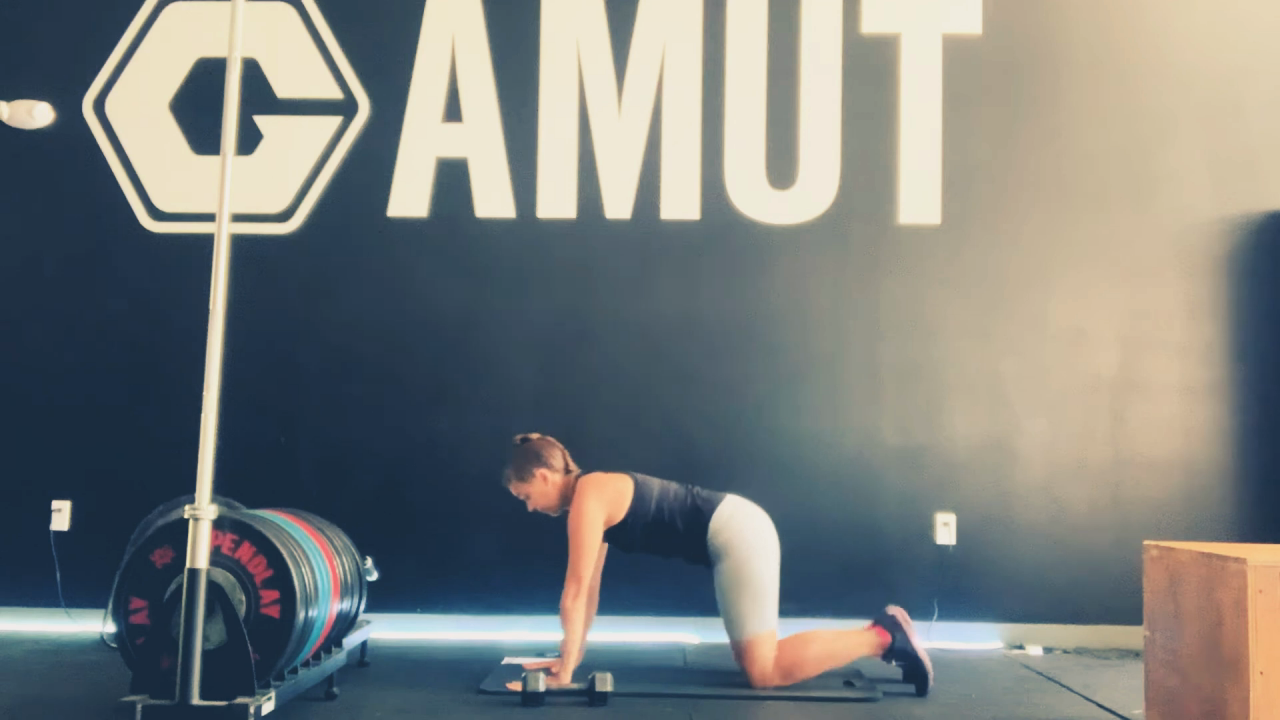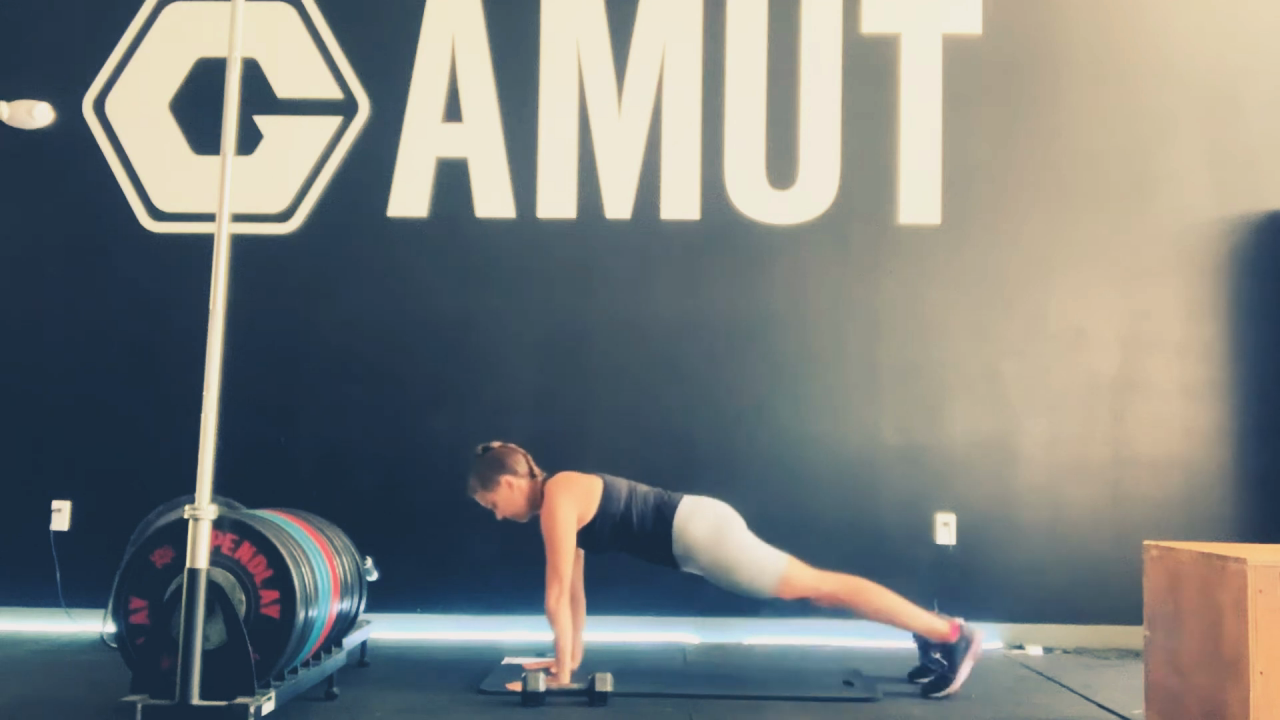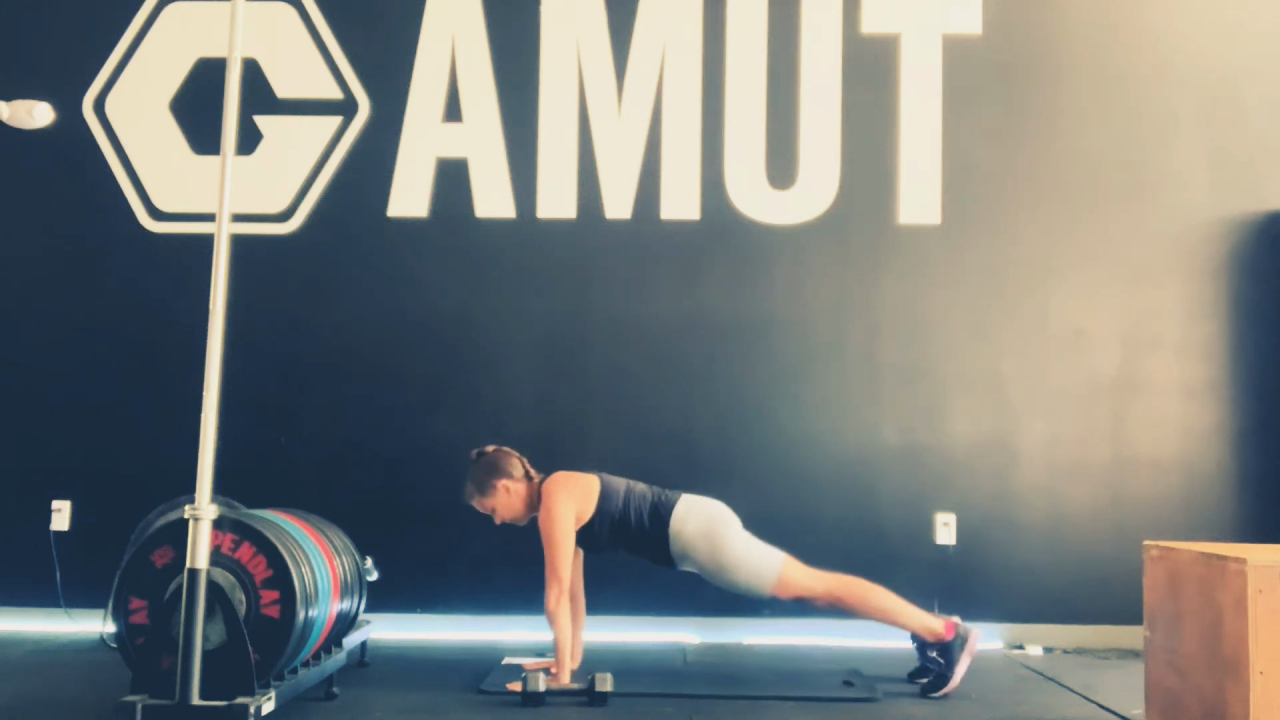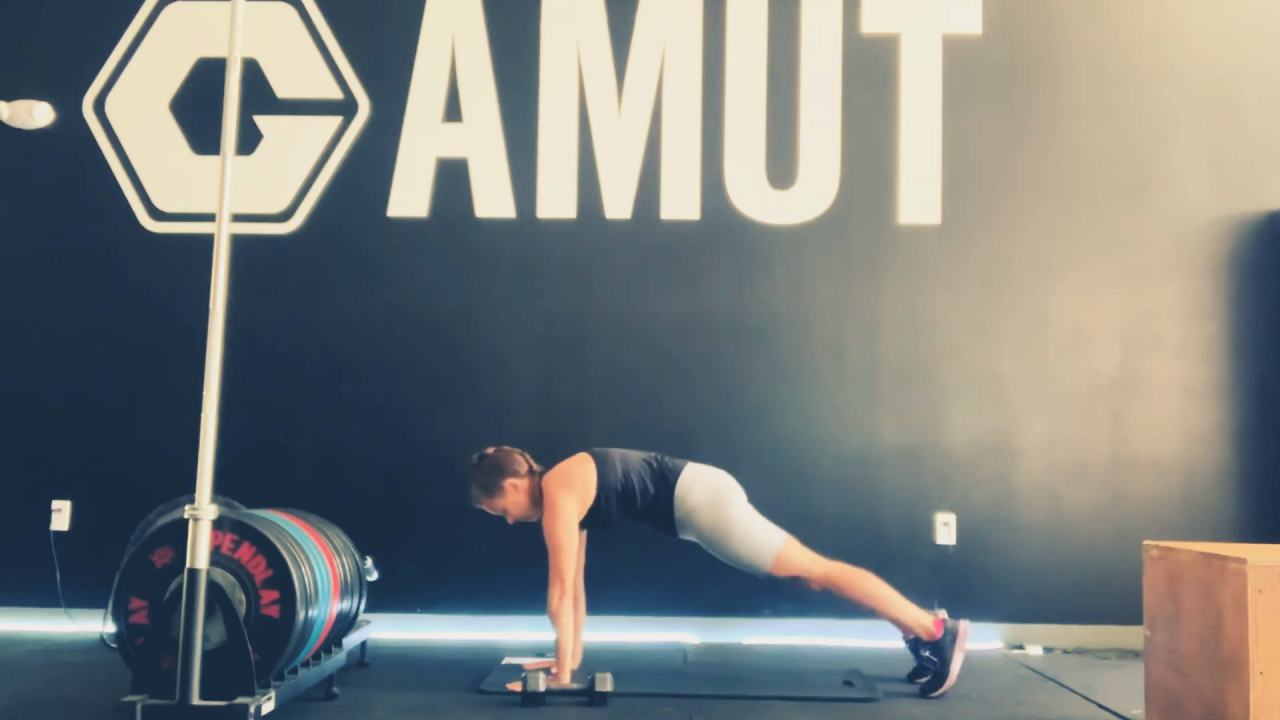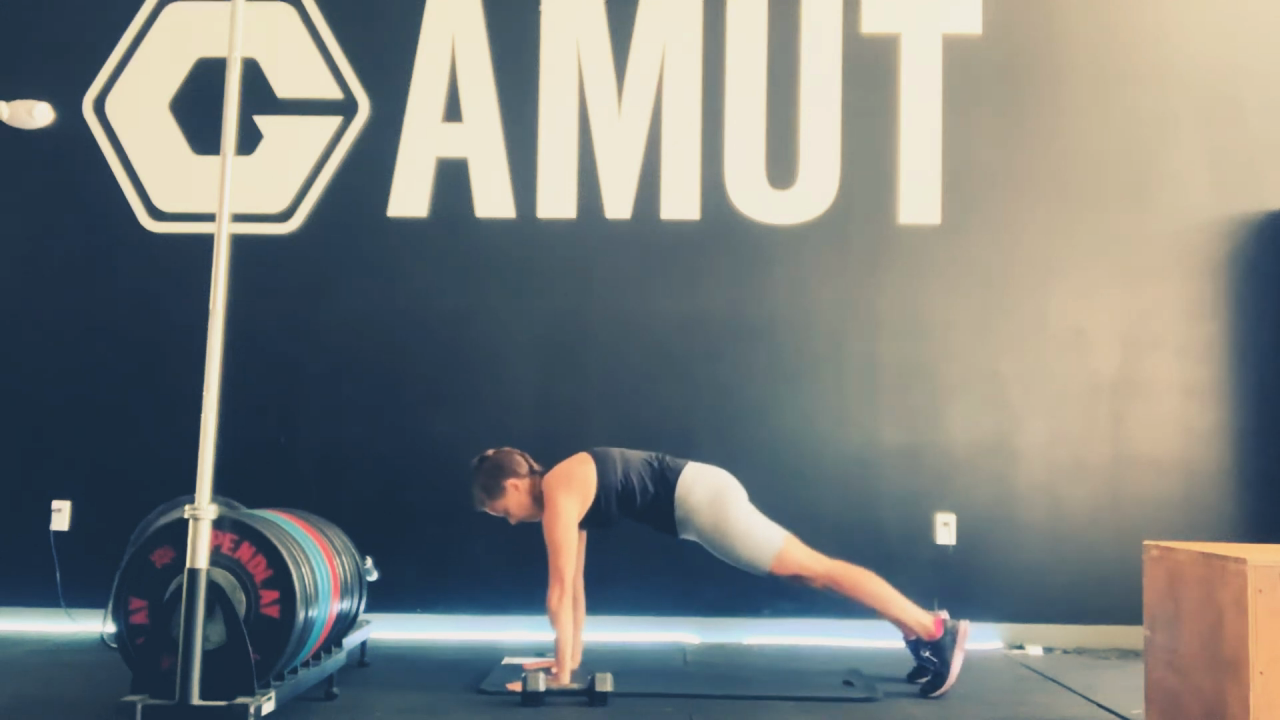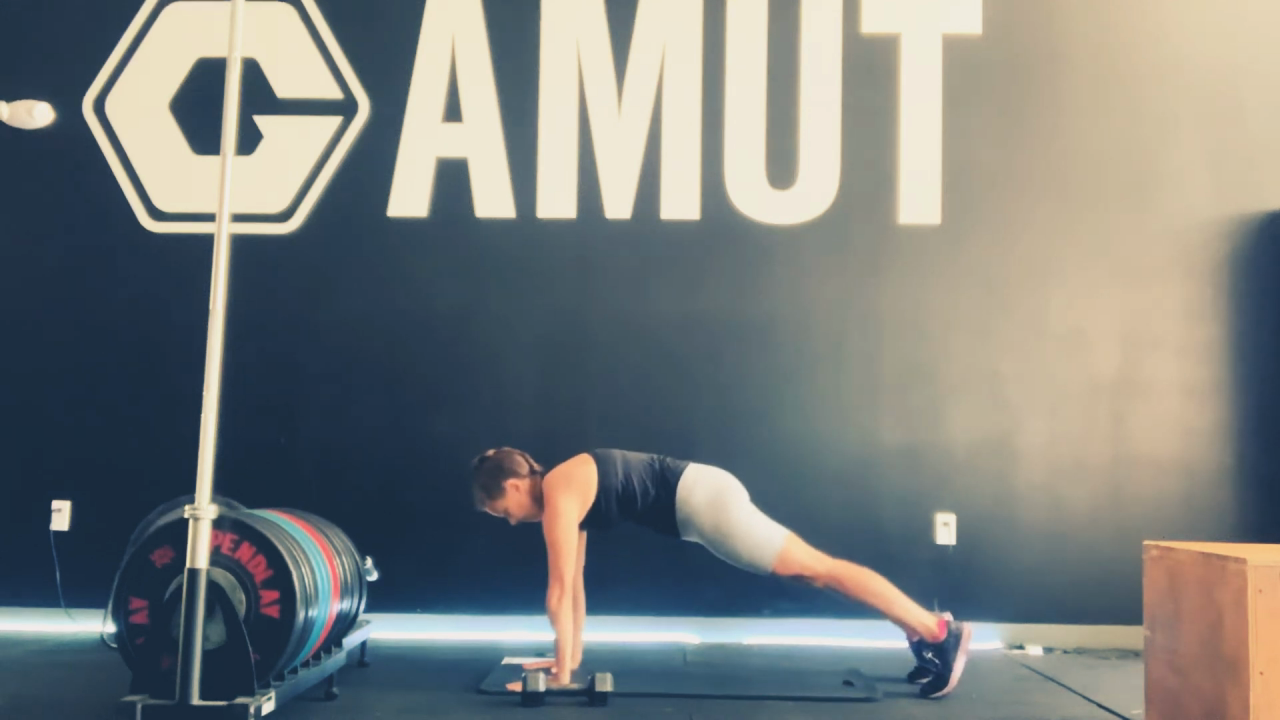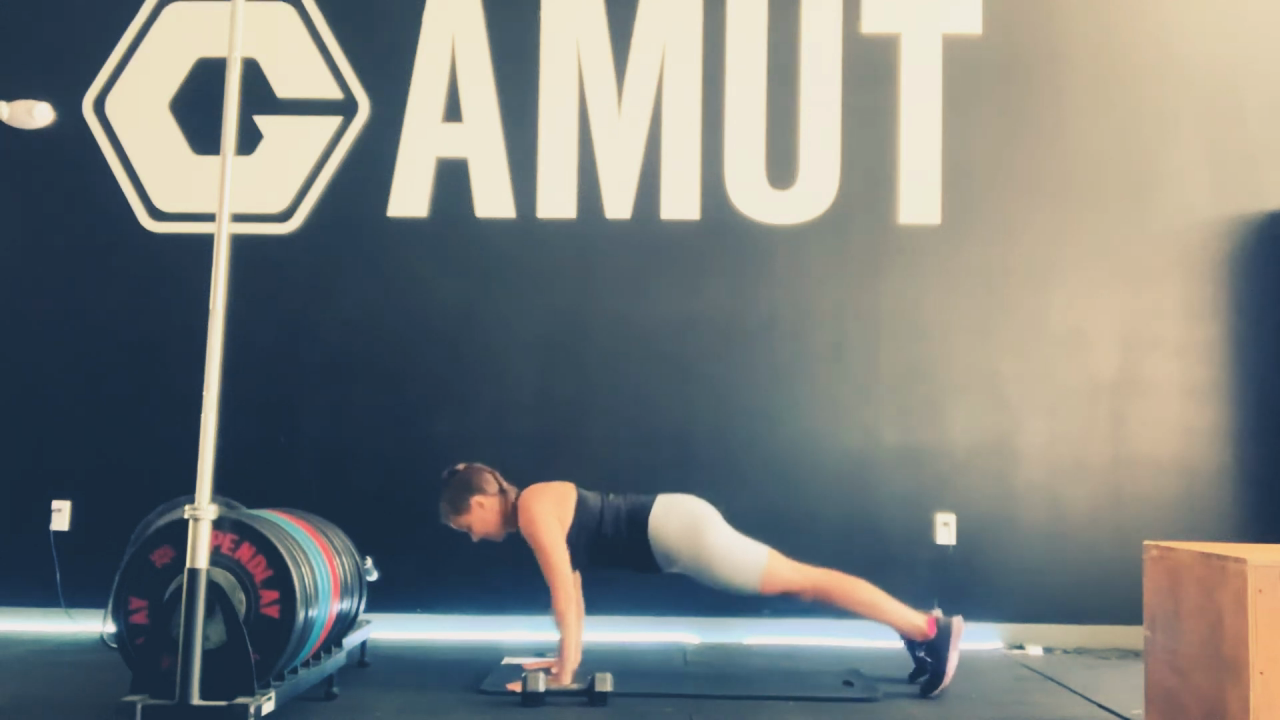
dt=0.5s
person 1, frame 1
left shoulder: (588, 497)
right shoulder: (593, 497)
left elbow: (575, 593)
right elbow: (589, 586)
left wrist: (565, 670)
right wrist: (574, 653)
left hip: (734, 534)
right hip: (733, 530)
left knee: (765, 674)
right knee: (766, 657)
left ankle: (885, 638)
right ankle: (885, 628)
person 1, frame 2
left shoulder: (557, 497)
right shoulder: (562, 498)
left elbow: (556, 593)
right elbow: (573, 587)
left wrist: (562, 671)
right wrist: (572, 654)
left hip: (698, 532)
right hip: (696, 529)
left knee: (820, 588)
right knee: (817, 585)
left ankle: (950, 634)
right ankle: (932, 636)
person 1, frame 3
left shoulder: (554, 498)
right shoulder: (562, 500)
left elbow: (557, 592)
right elbow: (572, 586)
left wrist: (563, 670)
right wrist: (573, 654)
left hip: (697, 531)
right hip: (690, 530)
left knee: (817, 586)
right knee: (810, 589)
left ankle: (944, 633)
right ankle: (930, 634)
person 1, frame 4
left shoulder: (557, 492)
right shoulder: (566, 490)
left elbow: (562, 588)
right elbow: (574, 583)
left wrist: (562, 670)
right wrist: (573, 656)
left hip: (699, 500)
right hip: (694, 499)
left knee: (813, 570)
right knee: (807, 574)
left ankle: (935, 631)
right ankle: (919, 634)
person 1, frame 5
left shoulder: (557, 492)
right shoulder: (566, 493)
left elbow: (560, 587)
right elbow: (574, 581)
left wrist: (561, 671)
right wrist: (573, 653)
left hip: (700, 499)
right hip: (695, 499)
left knee: (816, 568)
right knee: (806, 572)
left ankle: (935, 630)
right ankle: (920, 634)
person 1, frame 6
left shoulder: (558, 493)
right shoulder: (566, 492)
left elbow: (560, 589)
right elbow: (574, 581)
left wrist: (563, 668)
right wrist: (573, 654)
left hip: (699, 501)
right hip: (695, 500)
left knee: (816, 569)
right knee: (810, 571)
left ankle: (938, 634)
right ankle: (922, 635)
person 1, frame 7
left shoulder: (530, 509)
right shoulder: (536, 507)
left elbow: (564, 591)
right elbow: (571, 579)
left wrist: (566, 666)
right wrist: (569, 653)
left hip: (676, 530)
right hip: (670, 529)
left knee: (803, 582)
right knee: (798, 582)
left ankle: (929, 630)
right ankle: (919, 630)
